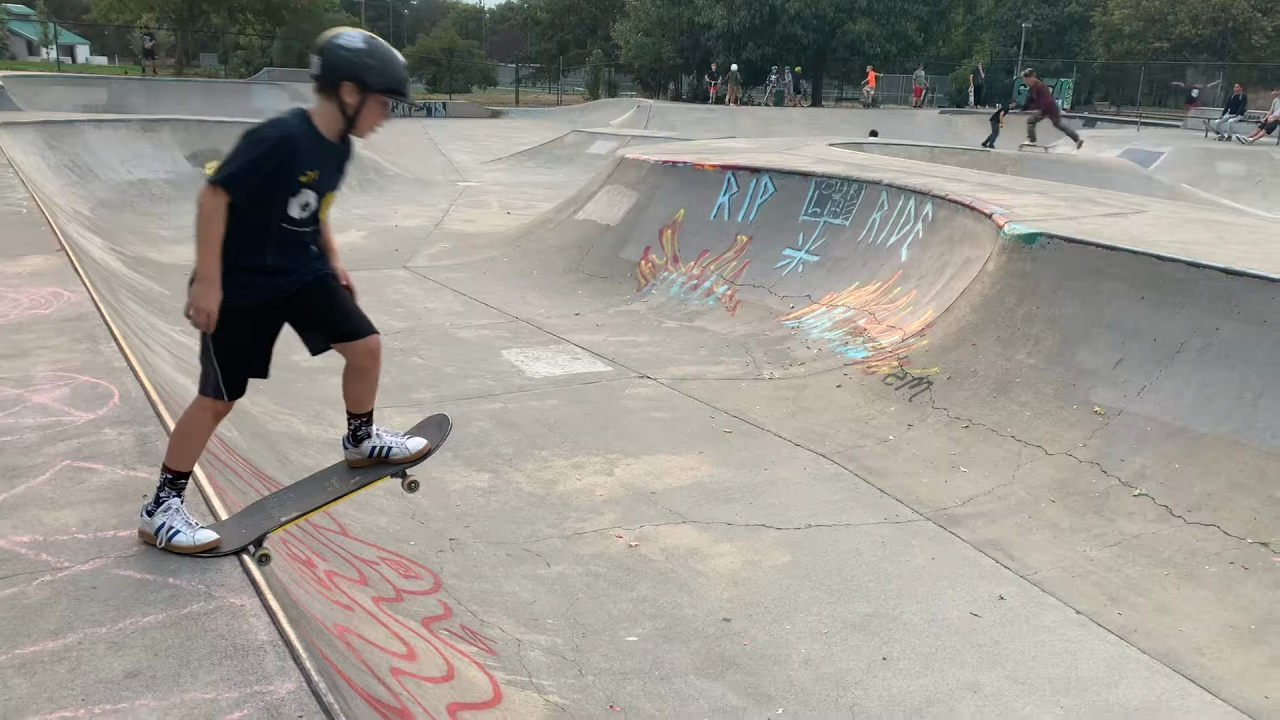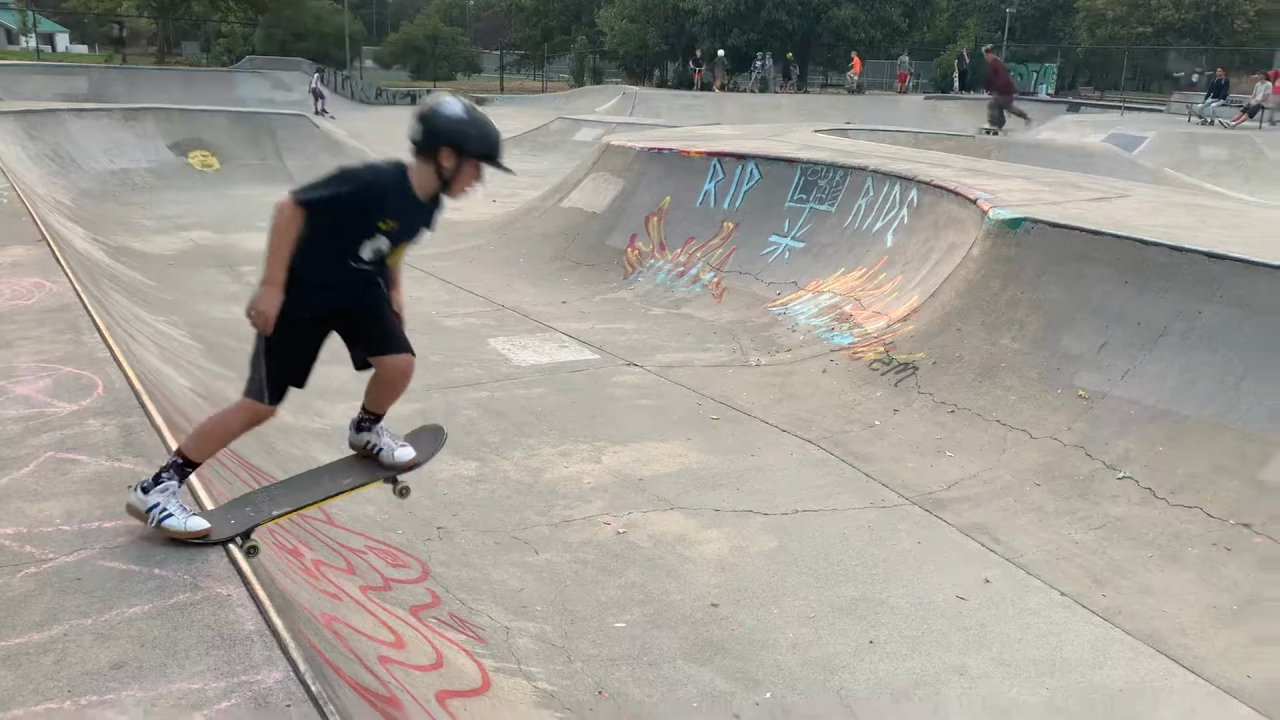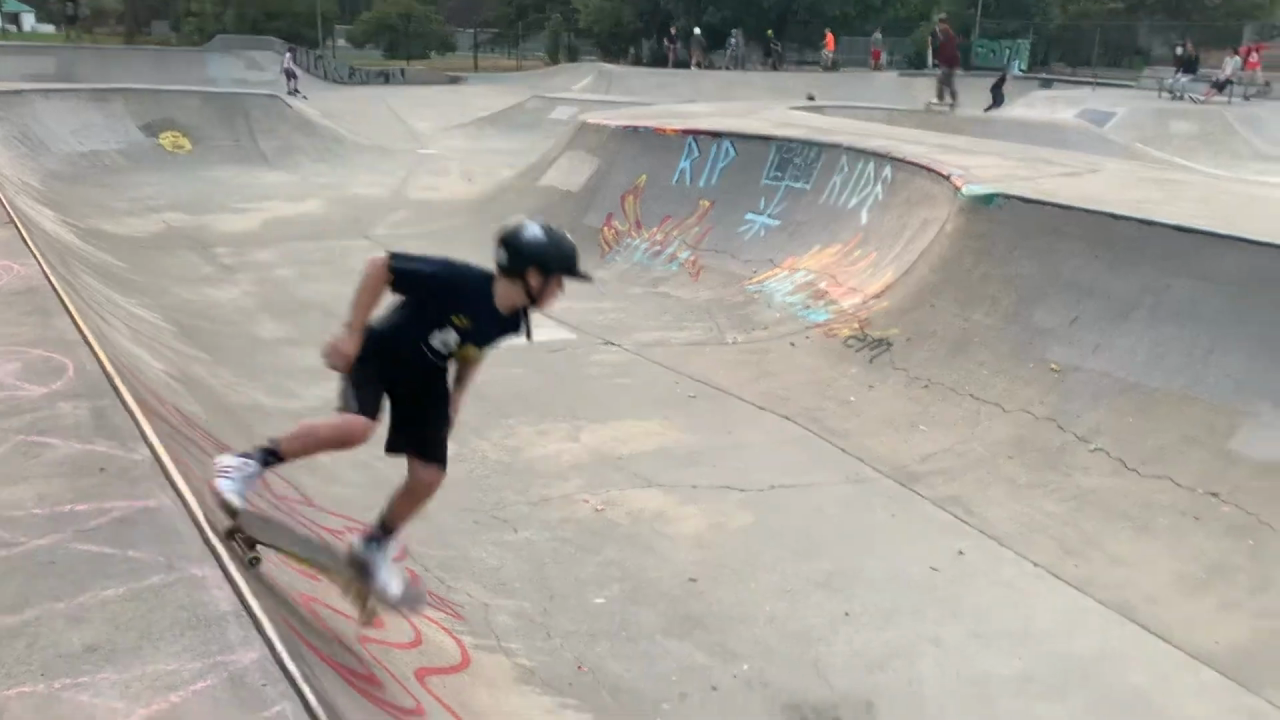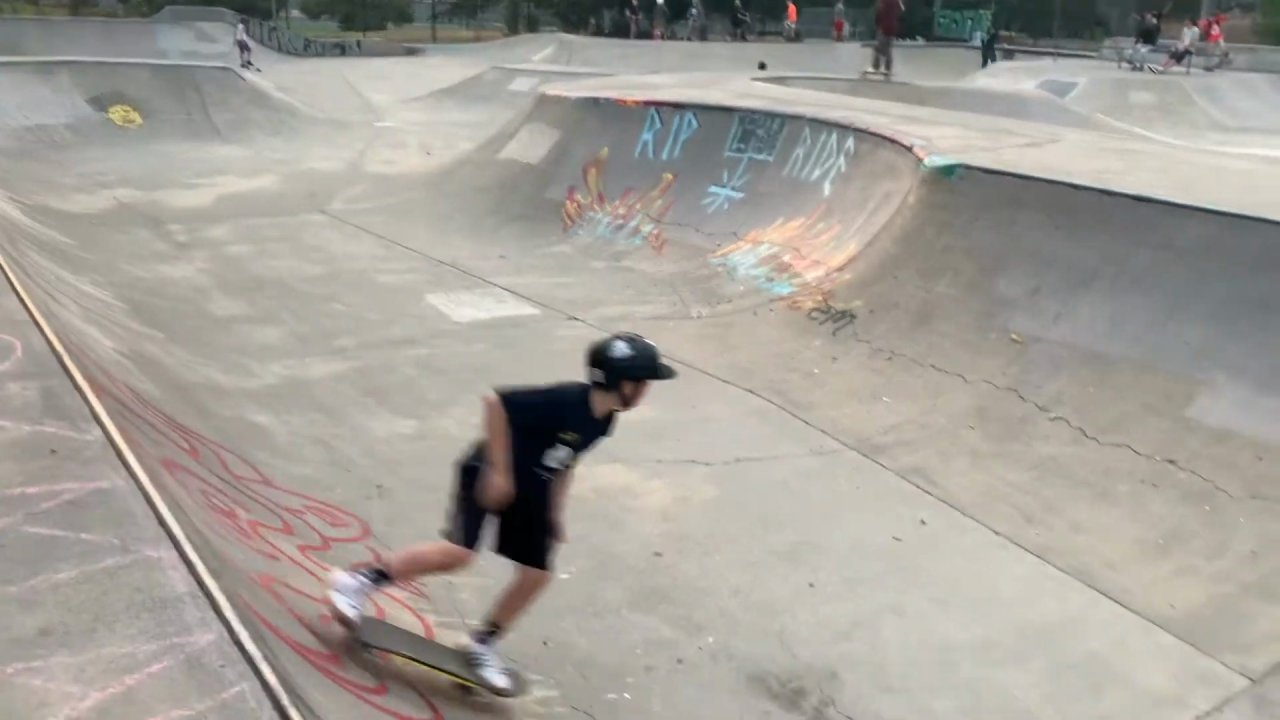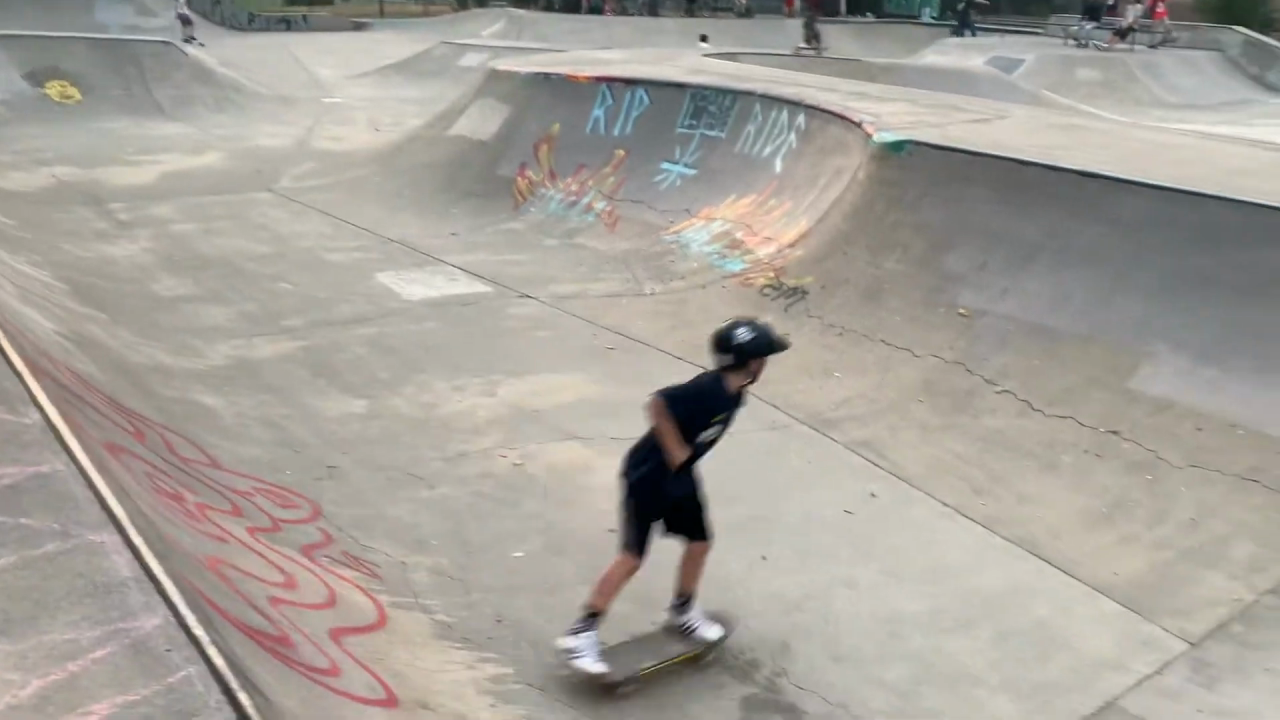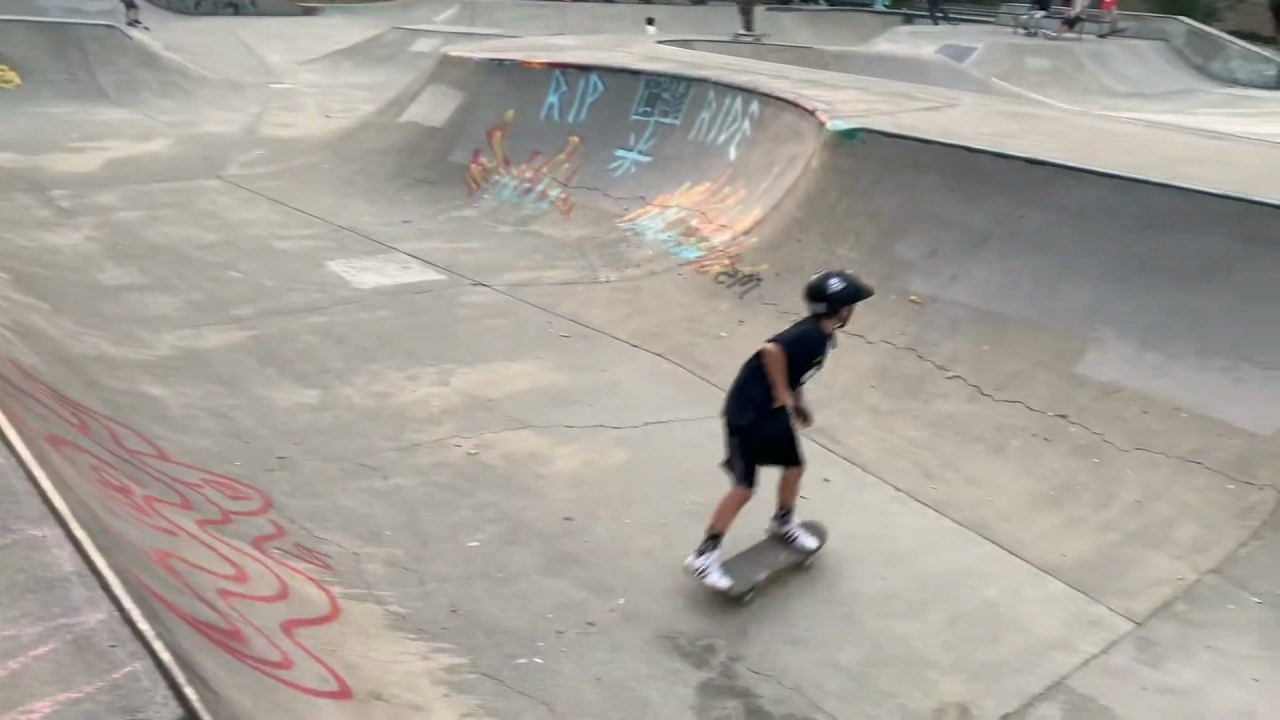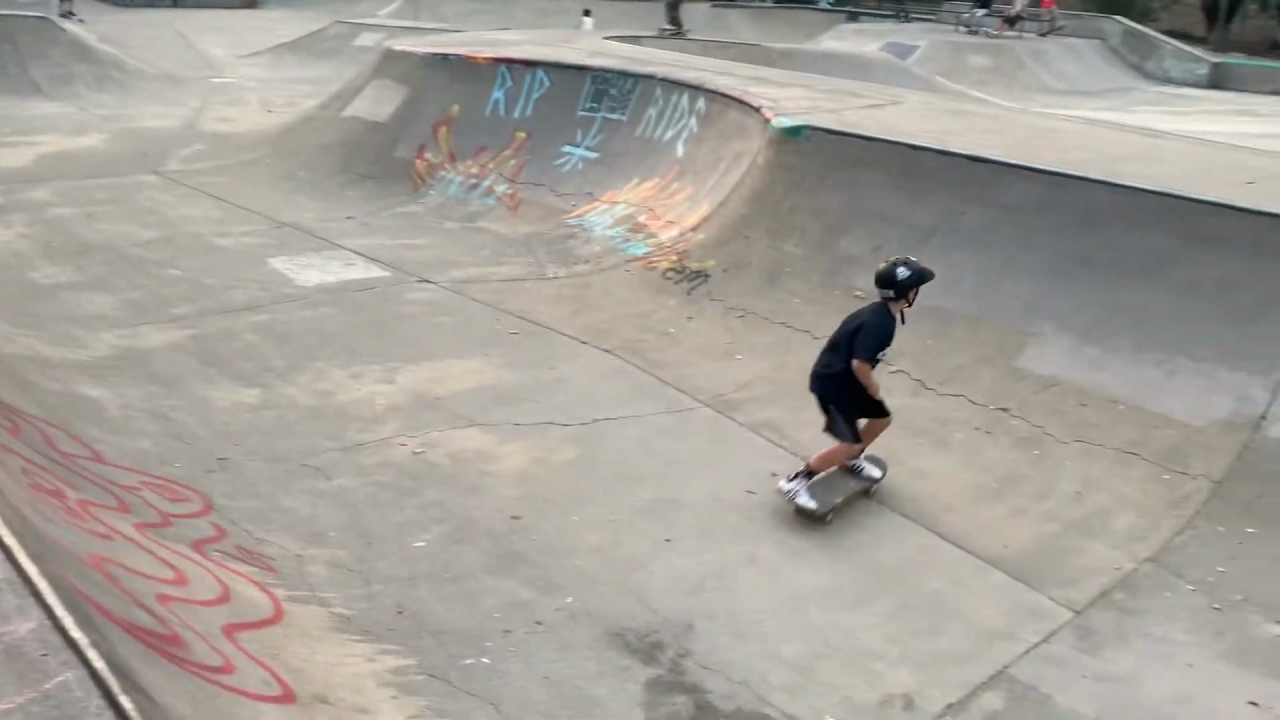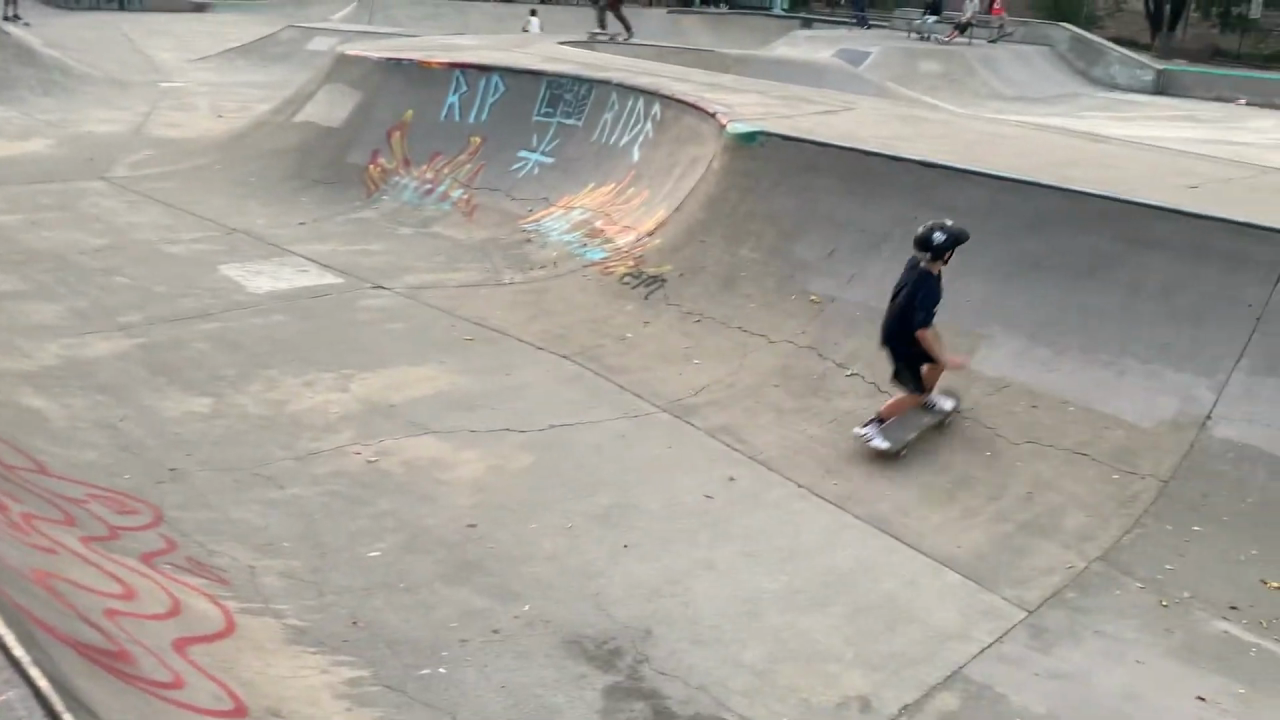
dt=0.2s
person 1, frame 1
left shoulder: (337, 147)
right shoulder: (277, 138)
right elbow: (214, 194)
left wrist: (332, 259)
right wrist: (208, 281)
left hip: (303, 271)
right hip: (241, 285)
left knee: (365, 345)
right knee: (218, 400)
left ankle: (360, 439)
right ankle: (161, 507)
person 1, frame 2
left shoulder: (426, 202)
right shoulder: (372, 183)
right elbow: (291, 207)
left wrist: (394, 290)
right wrist: (272, 287)
left hip: (359, 293)
right hip: (302, 296)
left knee: (400, 364)
right knee: (259, 406)
left ankle: (366, 430)
right ankle: (158, 487)
person 1, frame 3
left shoulder: (514, 316)
right shoulder: (457, 282)
right elbow: (381, 265)
left wrist: (455, 398)
right wrist: (352, 330)
left hip: (426, 376)
right hip: (376, 354)
left knee: (427, 476)
right knee: (355, 428)
left ankle: (374, 545)
right ankle: (253, 461)
person 1, frame 4
left shoulder: (601, 421)
right shoulder: (563, 400)
right elbow: (496, 403)
left wrist: (556, 509)
right wrist: (499, 471)
left hip: (530, 487)
right hip: (487, 474)
left knee: (536, 574)
right knee: (458, 553)
left ankle: (482, 645)
right ankle: (361, 581)
person 1, frame 5
left shoulder: (733, 393)
right shoulder: (708, 390)
right elbow: (657, 403)
right wrist: (675, 451)
left hip: (681, 473)
right hip: (648, 472)
left knee: (700, 543)
right knee: (631, 558)
left ankle: (682, 611)
right ankle: (581, 632)
person 1, frame 6
left shoulder: (819, 335)
right shoulder: (810, 335)
right elbow: (772, 349)
left wrist: (798, 400)
right wrist: (783, 395)
left hip: (773, 410)
right hip: (747, 413)
left knee: (794, 468)
right knee: (743, 489)
left ankle: (783, 522)
right ankle: (705, 553)
person 1, frame 7
left shoulder: (877, 312)
right shoulder: (881, 324)
left elbow: (848, 337)
right elbow: (860, 365)
right wrist: (873, 390)
left hip: (847, 379)
right hip: (832, 385)
left knee: (882, 419)
right knee: (851, 444)
left ankle: (853, 460)
right ankle: (795, 481)
person 1, frame 8
left shoulder: (917, 263)
right shoulder: (927, 289)
right elbow: (922, 331)
right wrist: (945, 359)
left hip: (902, 330)
right hip: (902, 341)
left knee: (938, 362)
right knee: (916, 394)
left ankle: (928, 396)
right ankle: (870, 426)
